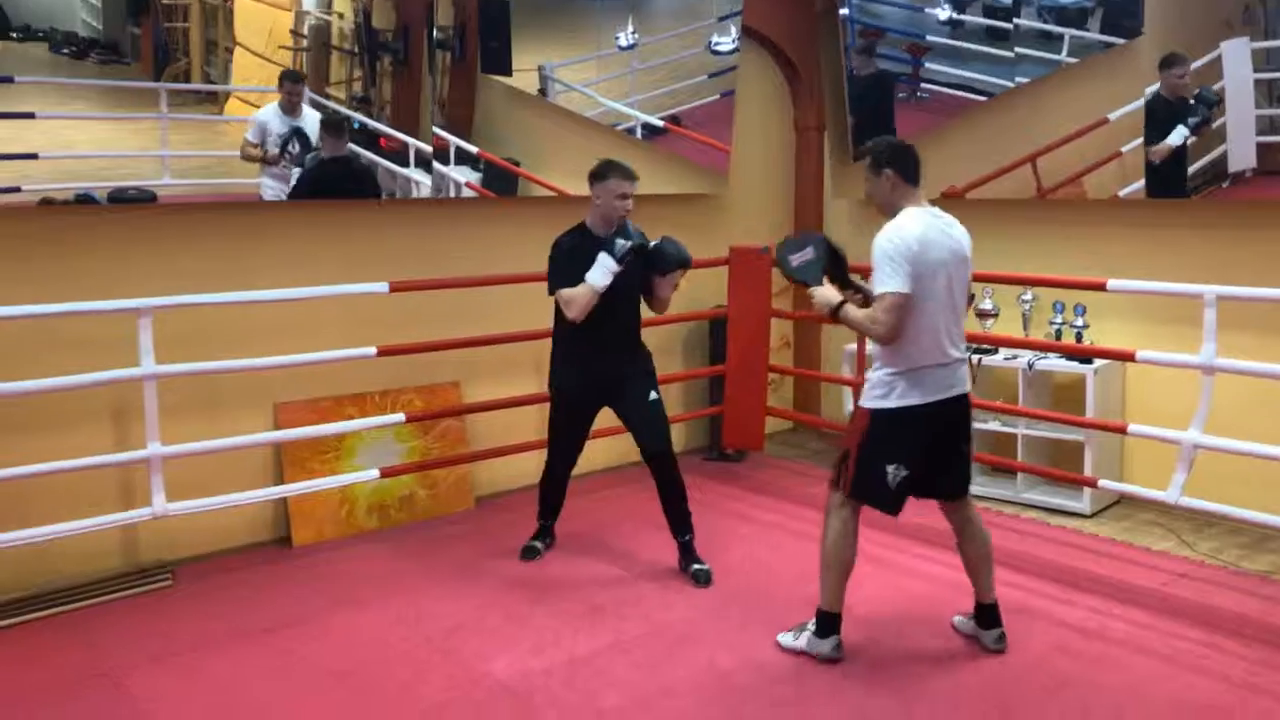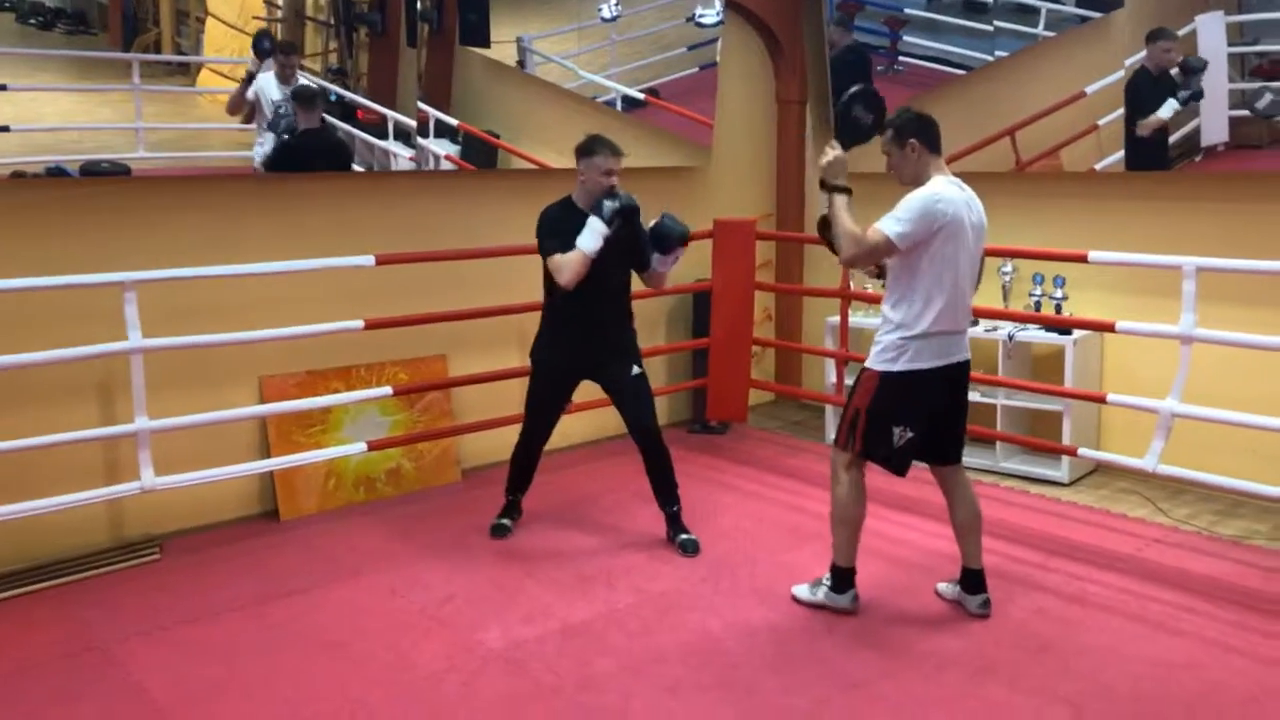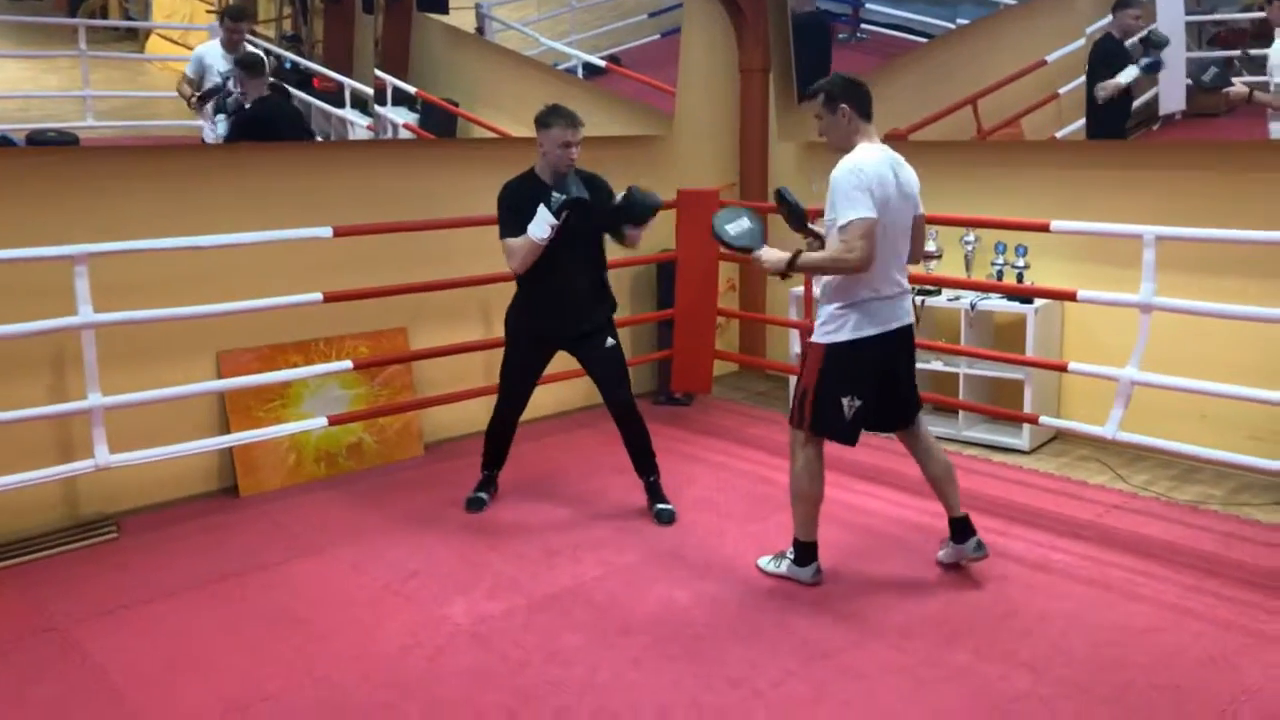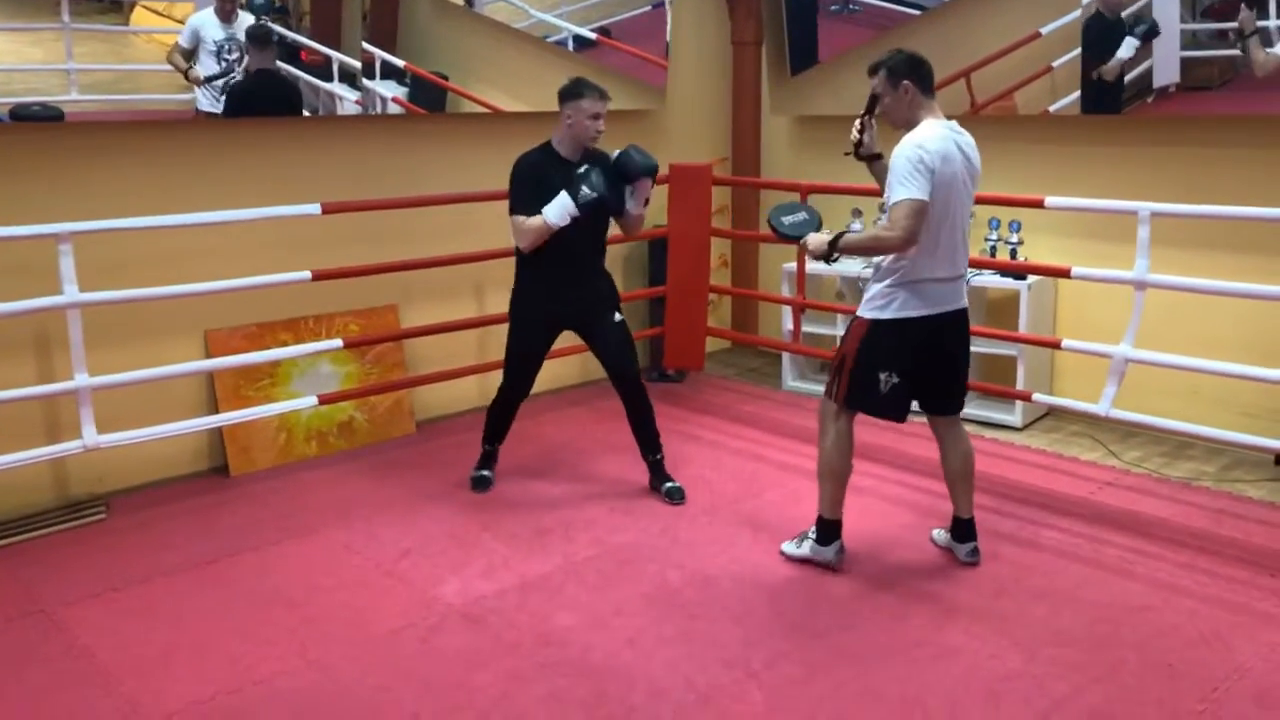
dt=0.5s
person 1, frame 1
left shoulder: (896, 237)
right shoulder: (955, 232)
left elbow: (884, 329)
left wrist: (836, 305)
left hip: (897, 398)
right hip: (951, 391)
left knee: (842, 502)
right knee: (958, 504)
left ankle: (825, 629)
right ankle: (987, 620)
person 1, frame 2
left shoulder: (927, 201)
right shoulder: (969, 202)
left elbow: (854, 252)
left wrist: (836, 187)
right wrist: (893, 264)
left hip: (903, 361)
right hip: (950, 358)
left knee: (847, 460)
right knee: (949, 469)
left ankle: (840, 583)
right ankle: (973, 585)
person 1, frame 3
left shoulder: (851, 170)
right shoulder: (900, 167)
left elbow: (856, 258)
left wrist: (789, 259)
left hip: (847, 331)
right hip: (895, 324)
left knee: (806, 437)
right knee: (912, 428)
left ankle: (802, 557)
right ankle: (963, 534)
person 1, frame 4
left shoulder: (915, 148)
right shoulder: (964, 143)
left elbow: (900, 235)
left wrist: (831, 243)
right wrist: (872, 156)
left hip: (895, 310)
right hip: (948, 307)
left knee: (835, 410)
right knee: (947, 419)
left ankle: (826, 535)
right ankle: (964, 533)
person 2, frame 1
left shoulder: (638, 242)
right shoulder: (568, 245)
left elbow: (658, 306)
right elbow: (574, 310)
left wrist: (666, 277)
right wrist: (610, 261)
left hip: (631, 369)
right hip: (576, 374)
left knee: (661, 456)
right knee: (560, 458)
left ankle: (687, 548)
right ankle: (546, 528)
person 2, frame 2
left shoulder: (626, 220)
right shoulder: (554, 218)
left elbow: (654, 282)
right elbow: (566, 276)
left wrist: (668, 253)
right wrist: (599, 224)
left hip: (616, 346)
right hip: (560, 348)
left knee: (647, 431)
right knee: (534, 432)
left ankle: (674, 519)
right ankle: (512, 504)
person 2, frame 3
left shoulder: (593, 186)
right shoulder: (516, 193)
left elbow: (630, 239)
right elbow: (517, 261)
right wrist: (550, 212)
left hip: (591, 317)
right hip: (533, 320)
left knee: (622, 403)
right knee: (508, 405)
left ankle: (653, 487)
right ankle: (488, 478)
person 2, frame 4
left shoulder: (603, 165)
right shoulder: (530, 167)
left elbow: (631, 229)
right elbow: (525, 238)
left wrist: (639, 191)
right wrist: (570, 201)
left hip: (594, 293)
right hip: (538, 299)
left knee: (629, 378)
right knee: (515, 384)
left ankle: (657, 467)
right ankle: (488, 455)
